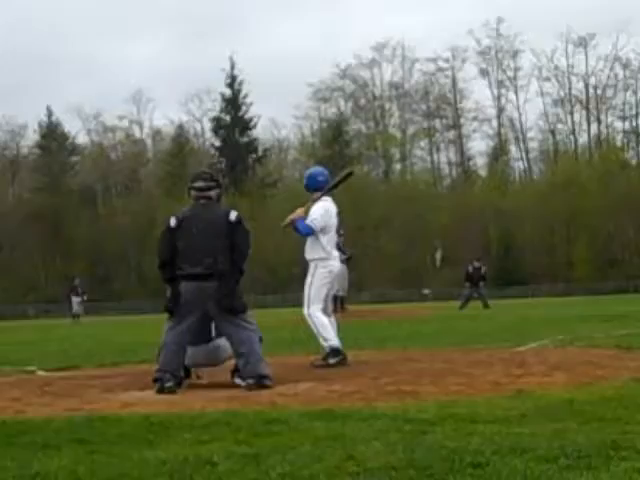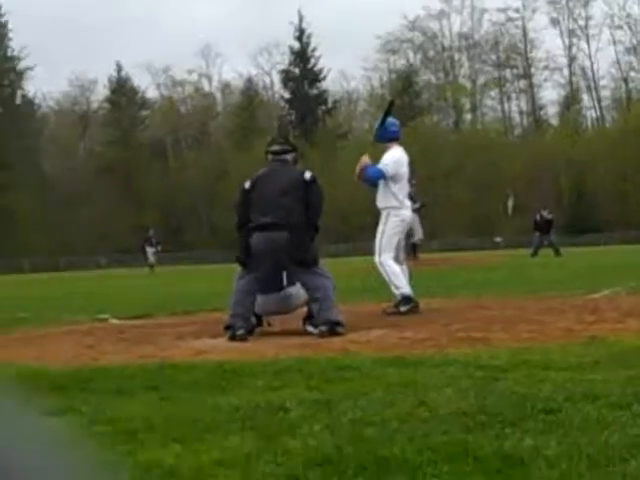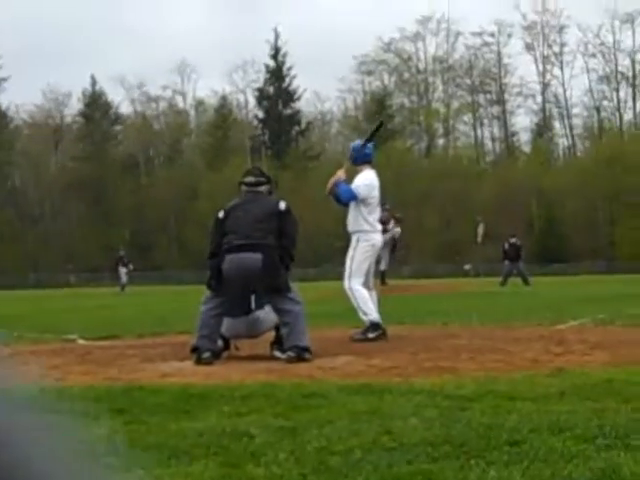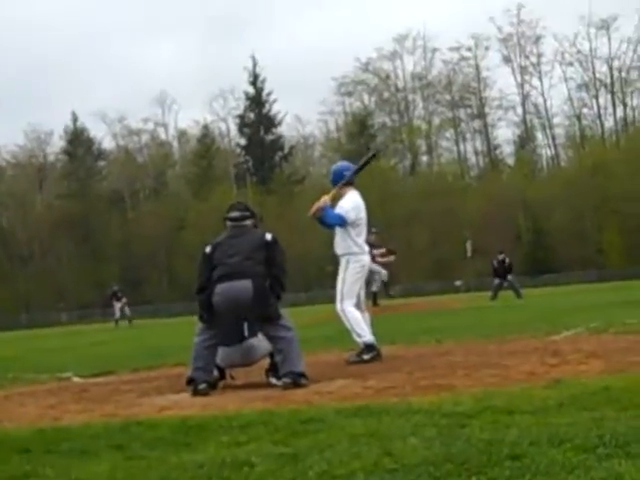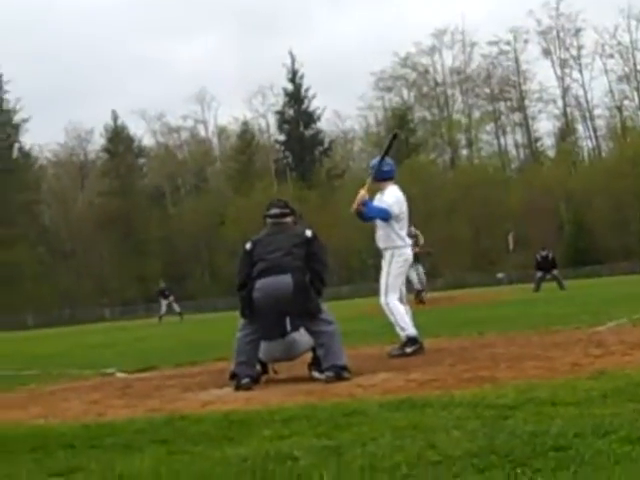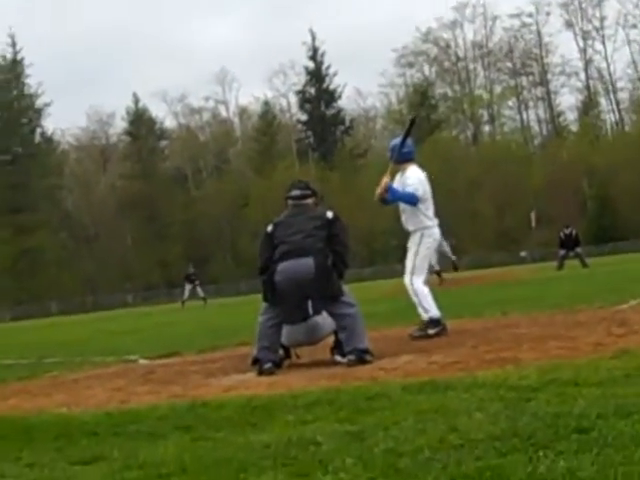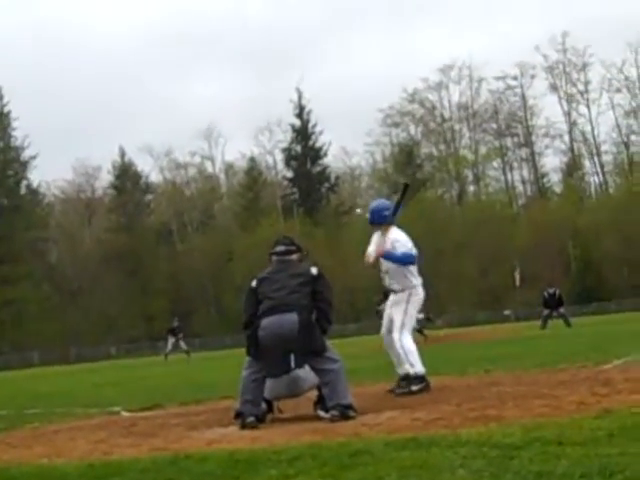
dt=0.3s
person 1, frame 1
left shoulder: (321, 206)
right shoulder: (327, 205)
left elbow: (307, 231)
right elbow: (311, 231)
left wrist: (298, 219)
right wrist: (296, 222)
left hip: (322, 264)
right hip: (328, 263)
left knee: (312, 309)
right knee: (324, 310)
left ankle: (335, 351)
right ankle: (334, 351)
person 1, frame 2
left shoulder: (394, 155)
right shoulder: (397, 155)
left elbow: (377, 175)
right elbow: (379, 181)
left wrist: (366, 165)
right wrist: (364, 175)
left hip: (393, 213)
right hip: (400, 212)
left knee: (383, 258)
right knee: (396, 258)
left ankle: (407, 299)
right ankle: (406, 299)
person 1, frame 3
left shoulder: (366, 178)
right shoulder: (366, 178)
left elbow: (348, 196)
right elbow: (347, 202)
left wrist: (340, 181)
right wrist: (334, 192)
left hip: (364, 237)
right hip: (370, 237)
left knee: (352, 283)
right knee: (365, 283)
left ankle: (375, 325)
right ankle: (374, 325)
person 1, frame 4
left shoulder: (351, 200)
right shoulder: (347, 200)
left elbow: (337, 221)
right elbow: (331, 224)
left wrist: (326, 207)
right wrist: (319, 215)
left hip: (353, 259)
right hip: (356, 258)
left knee: (344, 305)
right knee: (357, 305)
left ankle: (369, 347)
right ankle: (368, 347)
person 1, frame 5
left shoulder: (393, 194)
right shoulder: (382, 195)
left elbow: (384, 215)
right elbow: (368, 217)
left wrist: (365, 202)
right wrist: (359, 209)
left hip: (396, 252)
right hip: (393, 252)
left knee: (388, 298)
right knee: (398, 298)
left ankle: (412, 340)
right ankle: (410, 340)
person 1, frame 6
left shoulder: (414, 175)
right shoulder: (401, 176)
left elbow: (412, 199)
right elbow: (391, 199)
left wrist: (389, 188)
right wrist: (382, 195)
left hip: (425, 233)
right hip: (418, 233)
left knee: (413, 279)
right knee: (415, 279)
left ankle: (435, 322)
right ankle: (429, 320)
person 1, frame 7
left shoulder: (398, 237)
right shoulder: (377, 236)
left elbow: (411, 258)
right elbow: (369, 257)
left wrist: (386, 254)
right wrist: (373, 257)
left hip: (410, 293)
right hip: (395, 294)
left knee: (401, 335)
right knee: (388, 334)
left ankle: (420, 379)
right ankle: (406, 375)
person 2, frame 1
left shoulder: (177, 220)
right shoulder: (230, 217)
left elbow: (165, 256)
right elbow: (240, 253)
left wrist: (173, 284)
right wrist: (232, 281)
left hip: (186, 286)
right hip: (220, 285)
left knee: (176, 331)
right knee: (242, 329)
left ankle: (166, 378)
right ankle: (255, 374)
person 2, frame 2
left shoulder: (254, 180)
right shoulder: (304, 176)
left elbow: (242, 216)
right elbow: (314, 211)
left wrist: (246, 241)
right wrist: (307, 238)
left hip: (258, 237)
right hip: (292, 236)
left knee: (246, 281)
right knee: (317, 278)
left ankle: (238, 326)
right ankle: (328, 322)
person 2, frame 3
left shoulder: (228, 209)
right shoulder: (279, 206)
left elbow: (215, 246)
right elbow: (288, 241)
left wrist: (215, 272)
right wrist: (282, 268)
left hip: (230, 261)
right hip: (264, 260)
left knee: (212, 304)
right knee: (289, 303)
left ankle: (204, 349)
right ankle: (296, 348)
person 2, frame 4
left shoulder: (214, 245)
right shoulder: (266, 238)
left elbow: (203, 281)
right elbow: (278, 271)
left wrist: (205, 310)
right wrist: (273, 298)
left hip: (220, 292)
right hip: (253, 289)
left knee: (206, 336)
right knee: (281, 330)
left ankle: (200, 380)
right ankle: (292, 374)
person 2, frame 5
left shoulder: (254, 242)
right shoulder: (305, 234)
left elbow: (243, 277)
right elbow: (318, 266)
left wrist: (247, 305)
right wrist: (314, 294)
left hip: (260, 287)
right hip: (293, 284)
left knee: (248, 330)
right knee: (323, 324)
left ankle: (243, 375)
right ankle: (334, 368)
person 2, frame 6
left shoulder: (275, 224)
right shoulder: (326, 215)
left elbow: (264, 261)
right elbow: (340, 248)
left wrist: (269, 290)
right wrist: (336, 275)
left hip: (282, 271)
right hip: (314, 267)
left knee: (270, 315)
right knee: (345, 307)
left ankle: (265, 360)
right ankle: (357, 352)
person 2, frame 7
left shoulder: (260, 279)
right shoulder: (311, 272)
left elbow: (249, 315)
right elbow: (324, 303)
left wrist: (252, 343)
right wrist: (320, 331)
left hip: (266, 326)
right hip: (298, 322)
left knee: (254, 369)
right knee: (328, 362)
left ankle: (248, 414)
right ankle: (340, 407)
